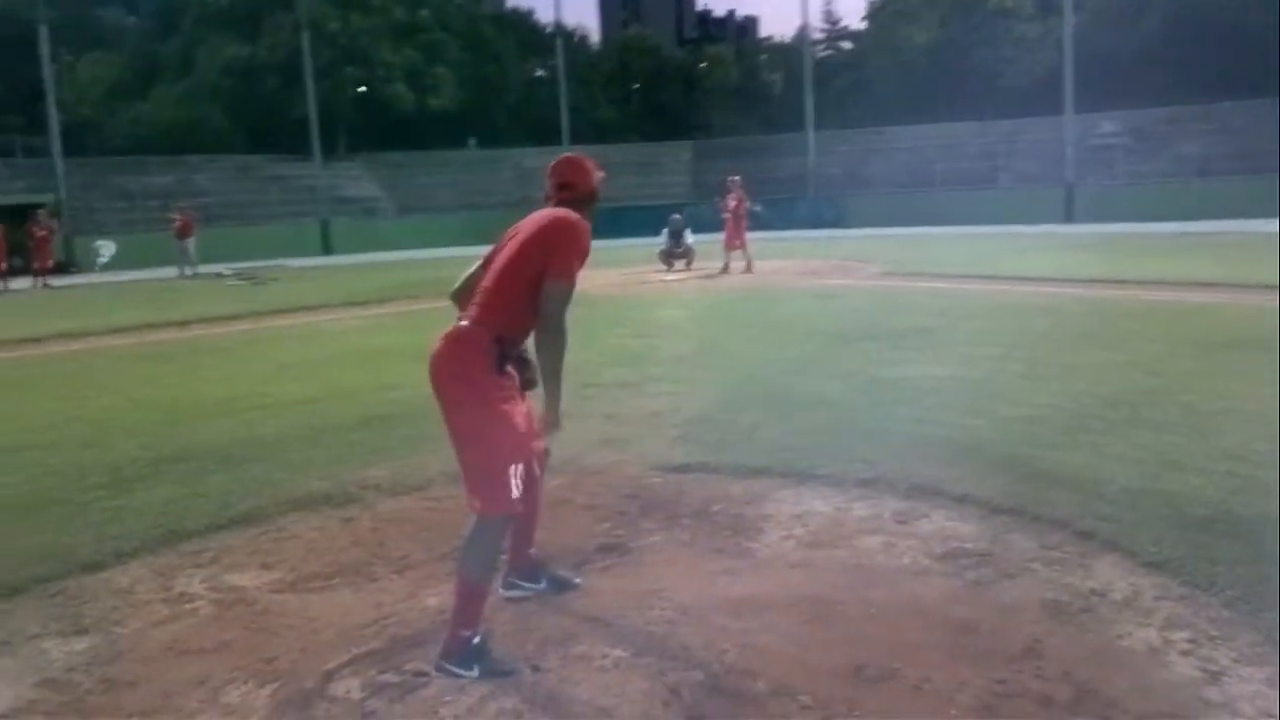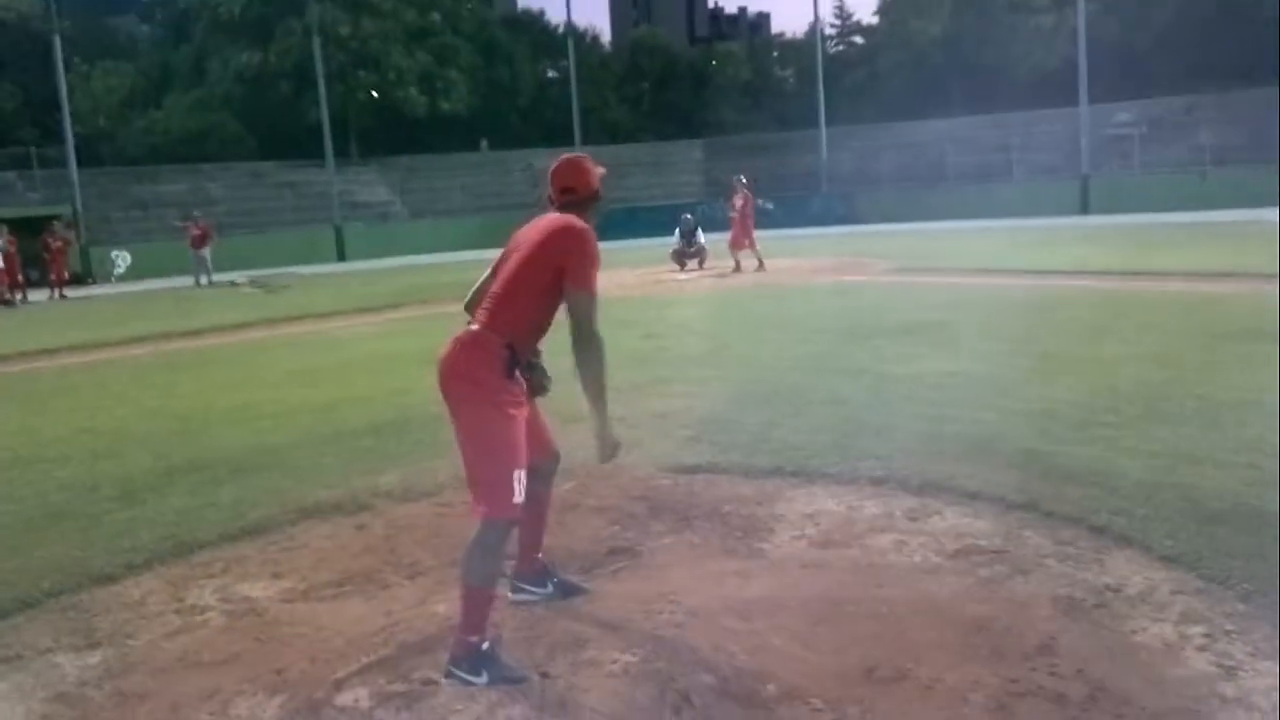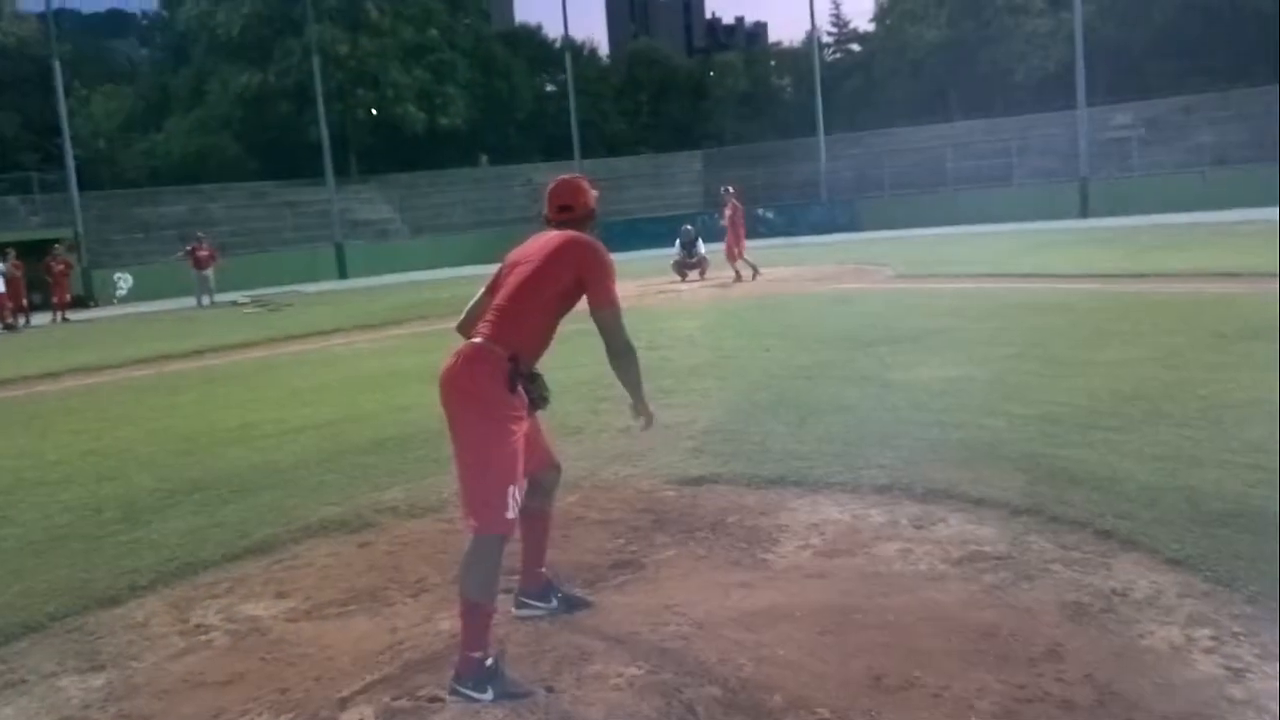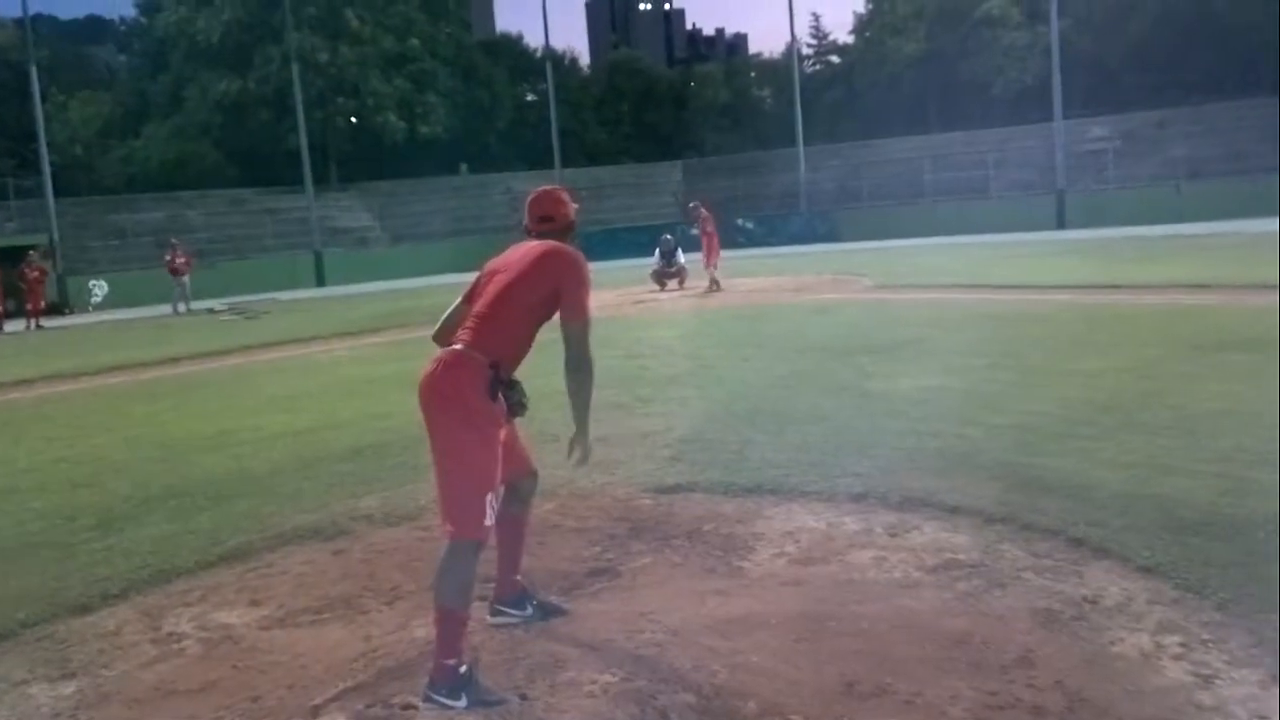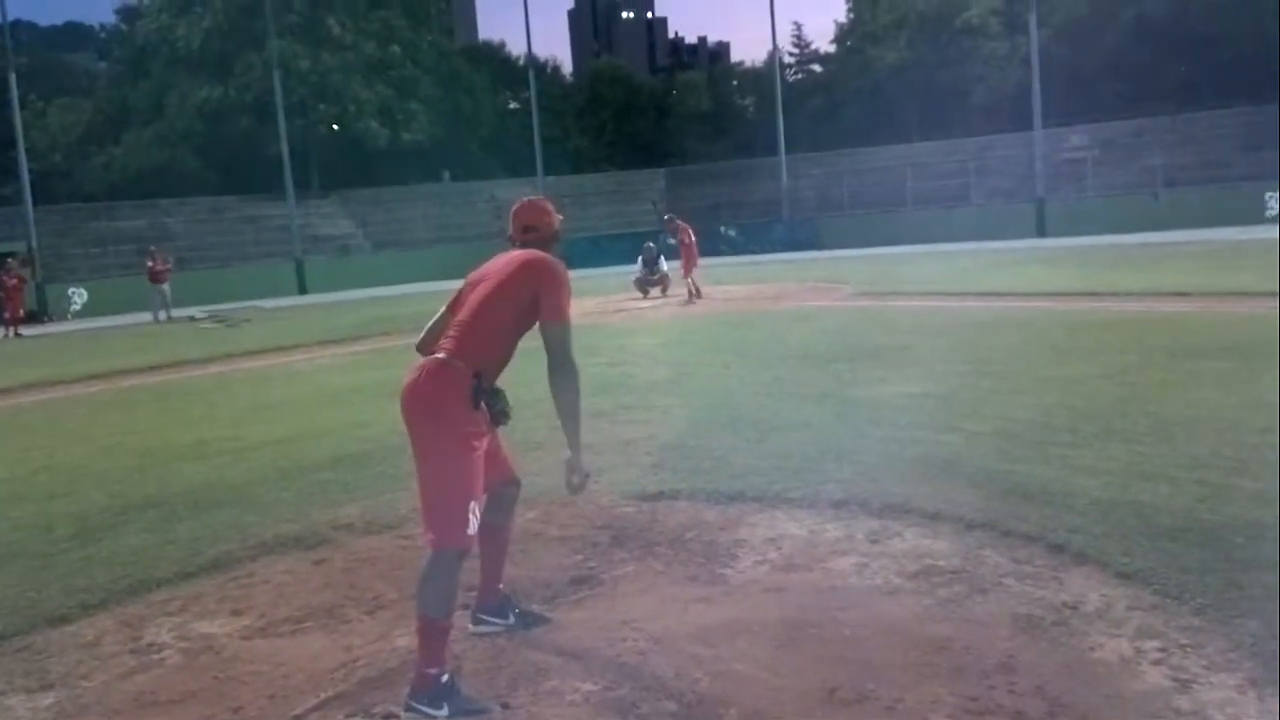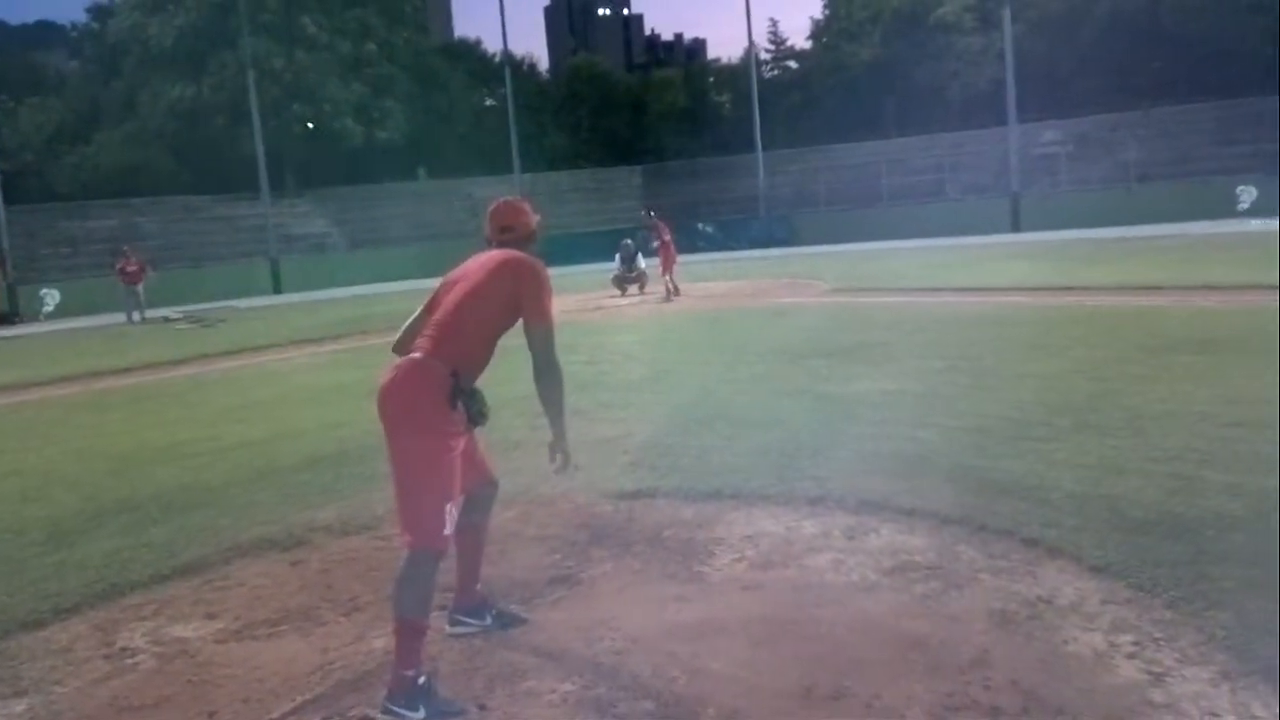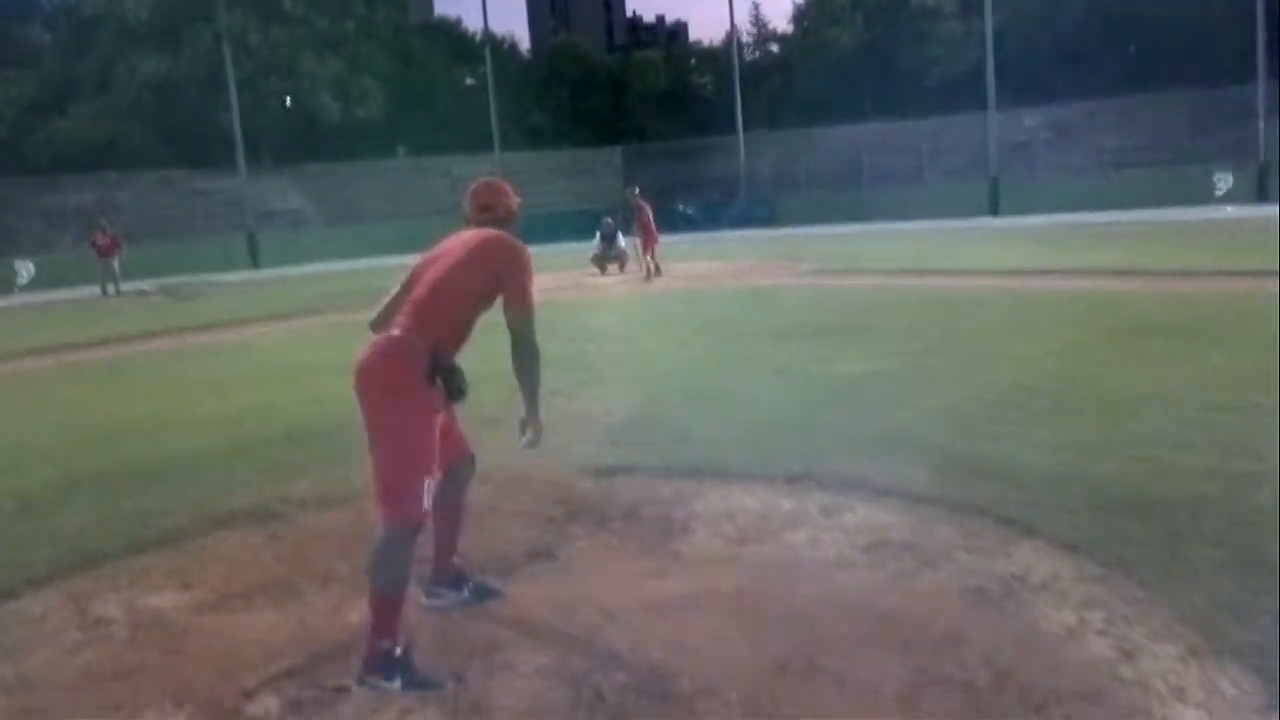
dt=0.4s
person 1, frame 1
left shoulder: (531, 225)
right shoulder: (571, 229)
left elbow: (462, 293)
right elbow: (550, 321)
right wrist: (552, 401)
left hip: (481, 358)
right hip: (475, 366)
left knee: (529, 460)
right knee: (501, 503)
left ankle: (522, 570)
right ankle: (461, 646)
person 1, frame 2
left shoulder: (536, 230)
right shoulder: (577, 236)
left elbow: (477, 301)
right elbow: (585, 337)
right wrist: (602, 420)
left hip: (486, 363)
right hip: (482, 371)
left knee: (542, 461)
right knee: (504, 507)
left ankle: (529, 574)
right ankle: (469, 651)
person 1, frame 3
left shoulder: (526, 249)
right shoulder: (587, 251)
left elbow: (467, 322)
right elbow: (616, 341)
right wrist: (639, 399)
left hip: (486, 375)
right hip: (484, 383)
left knee: (543, 474)
right knee: (495, 522)
left ankle: (534, 589)
right ankle: (473, 667)
person 1, frame 4
left shoulder: (507, 258)
right shoulder: (568, 260)
left elbow: (443, 331)
right elbow: (578, 355)
right wrist: (582, 429)
left hip: (465, 383)
right hip: (464, 390)
left knee: (520, 481)
right knee: (470, 529)
left ankle: (509, 596)
right ankle: (446, 675)
person 1, frame 5
left shoulder: (492, 267)
right shoulder: (548, 269)
left elbow: (427, 341)
right elbow: (560, 363)
right wrist: (574, 449)
left hip: (441, 390)
right hip: (446, 398)
left knee: (502, 489)
right knee: (453, 539)
left ankle: (490, 604)
person 1, frame 6
left shoulder: (468, 268)
right shoulder: (527, 269)
left elbow: (402, 342)
right elbow: (544, 361)
right wrist: (560, 436)
left hip: (419, 391)
right hip: (423, 399)
left knee: (478, 490)
right knee: (430, 541)
left ankle: (467, 607)
person 1, frame 7
left shoulder: (448, 246)
right shoulder: (508, 249)
left elbow: (381, 318)
right elbow: (523, 341)
right wrist: (532, 412)
left hip: (395, 366)
right hip: (402, 375)
left knee: (457, 465)
right knee: (407, 515)
left ankle: (444, 579)
right ankle: (381, 656)
